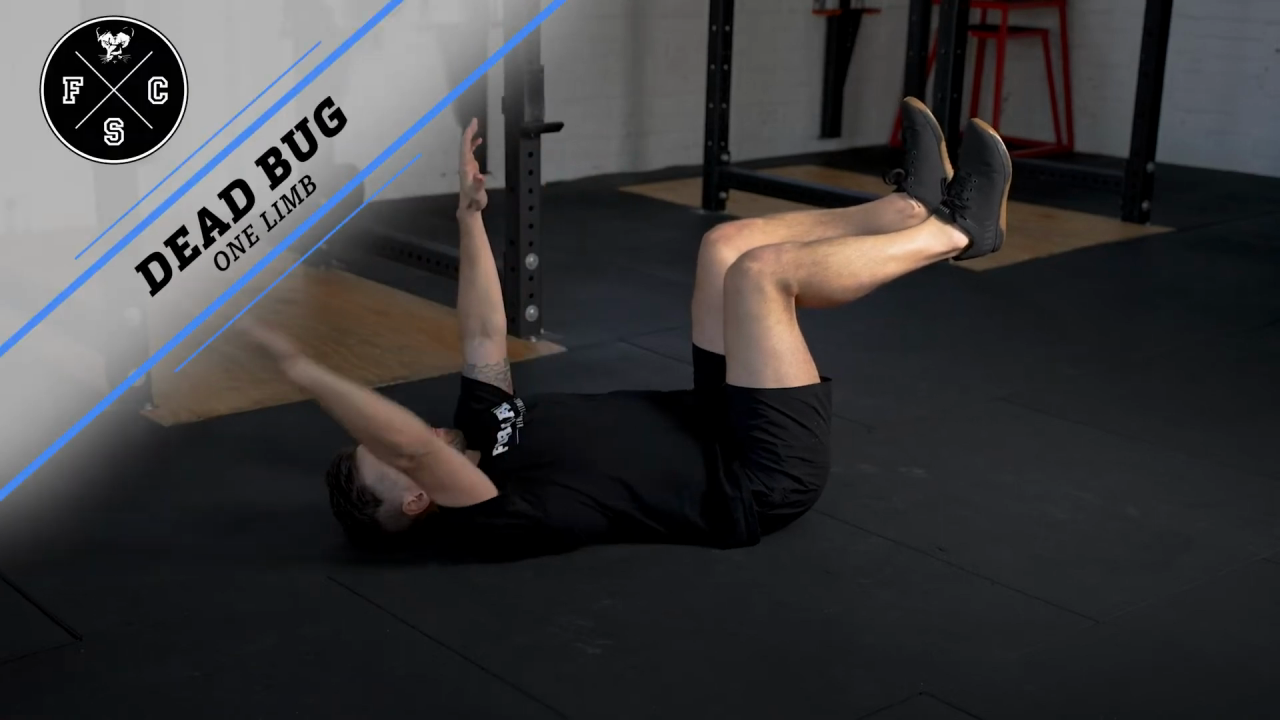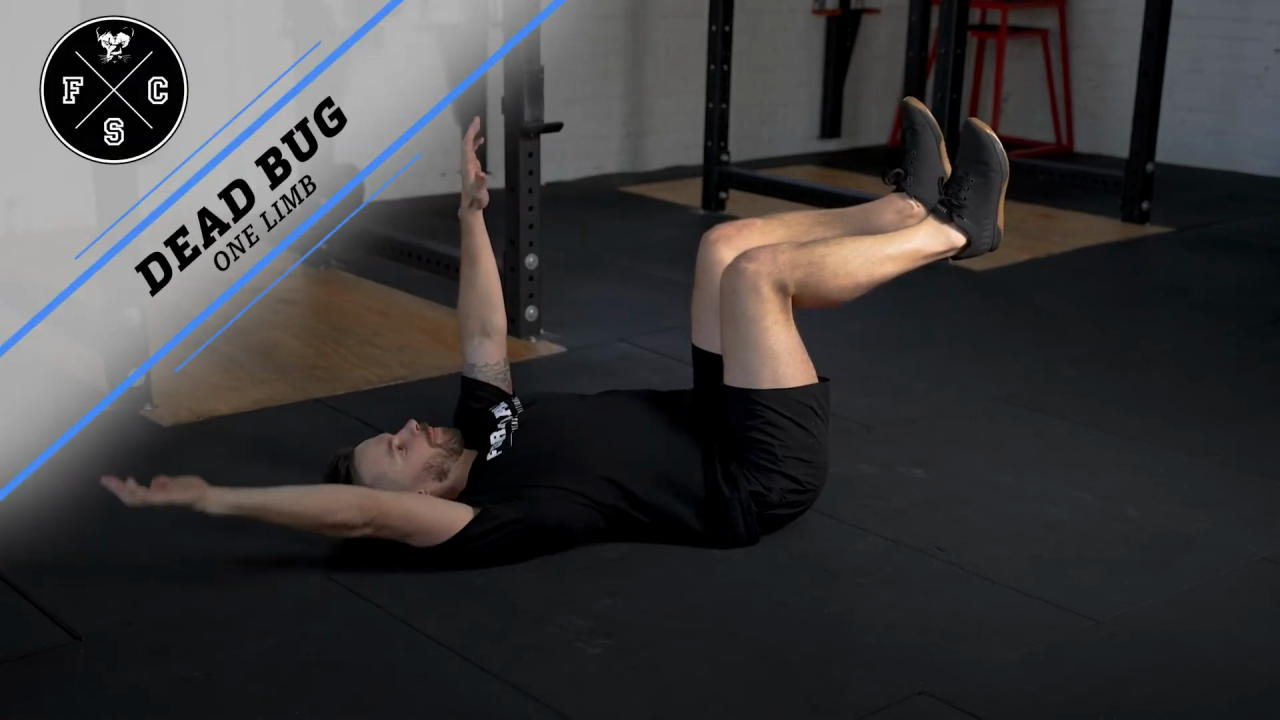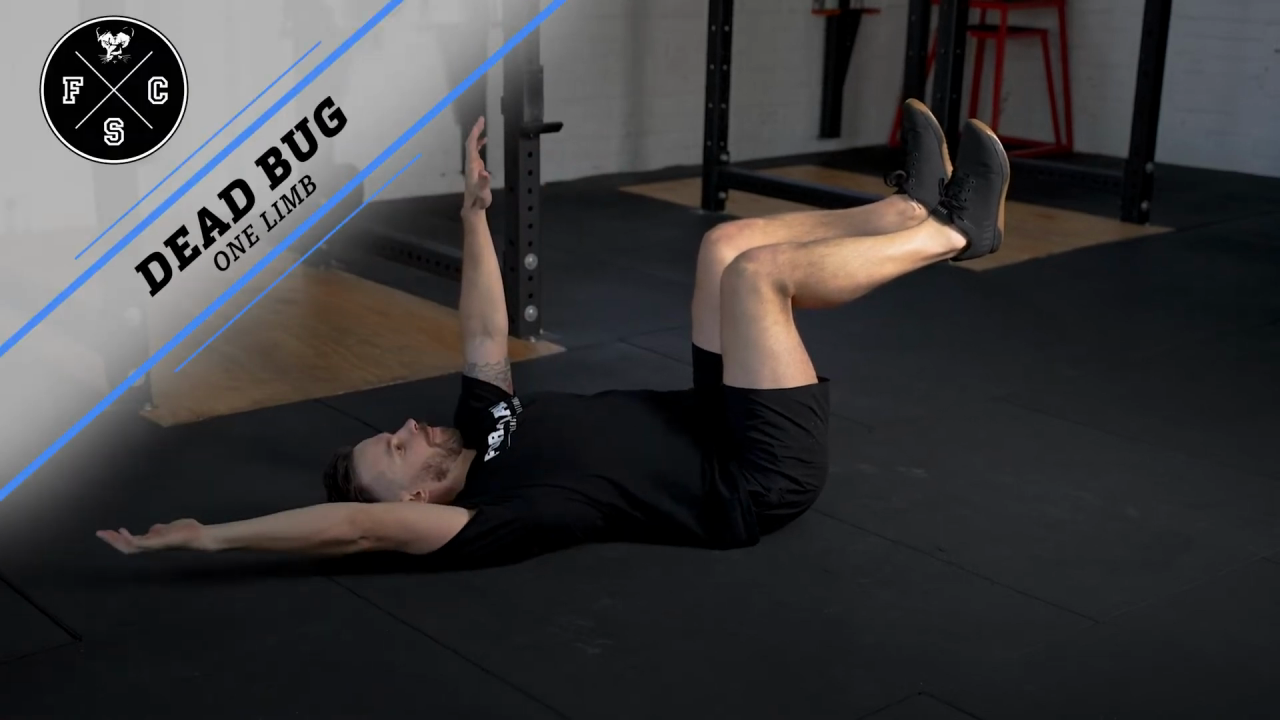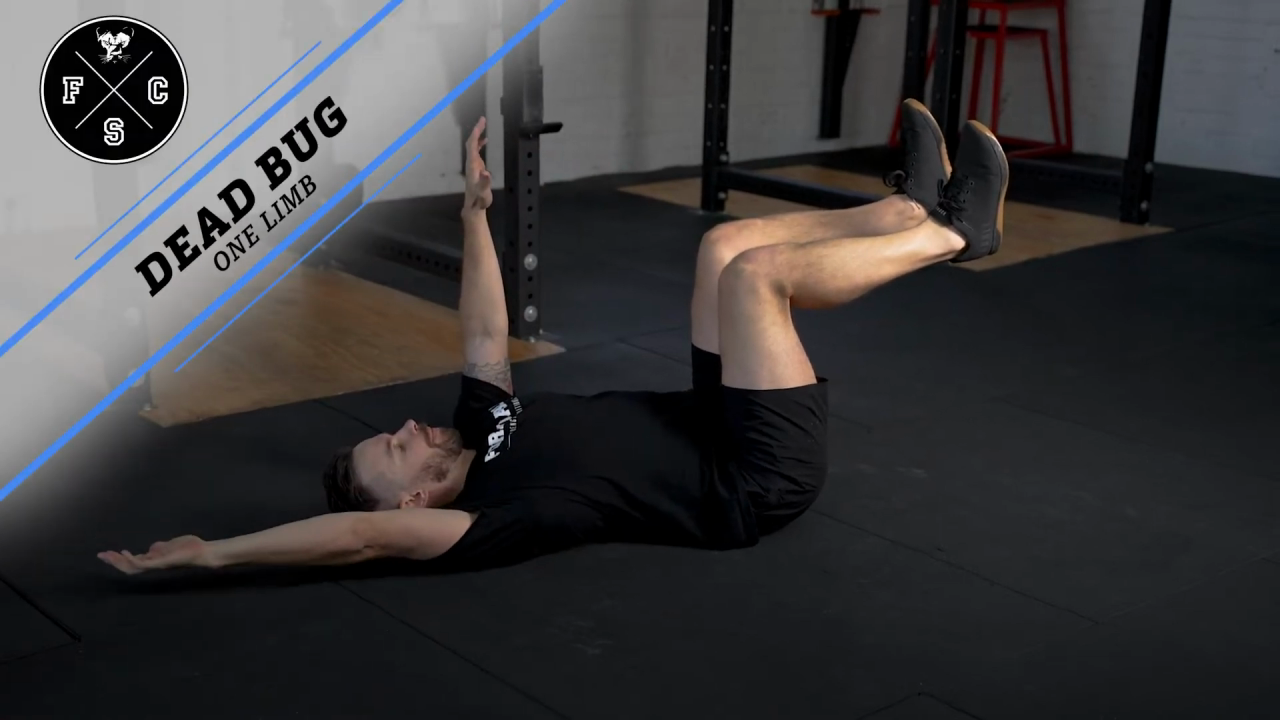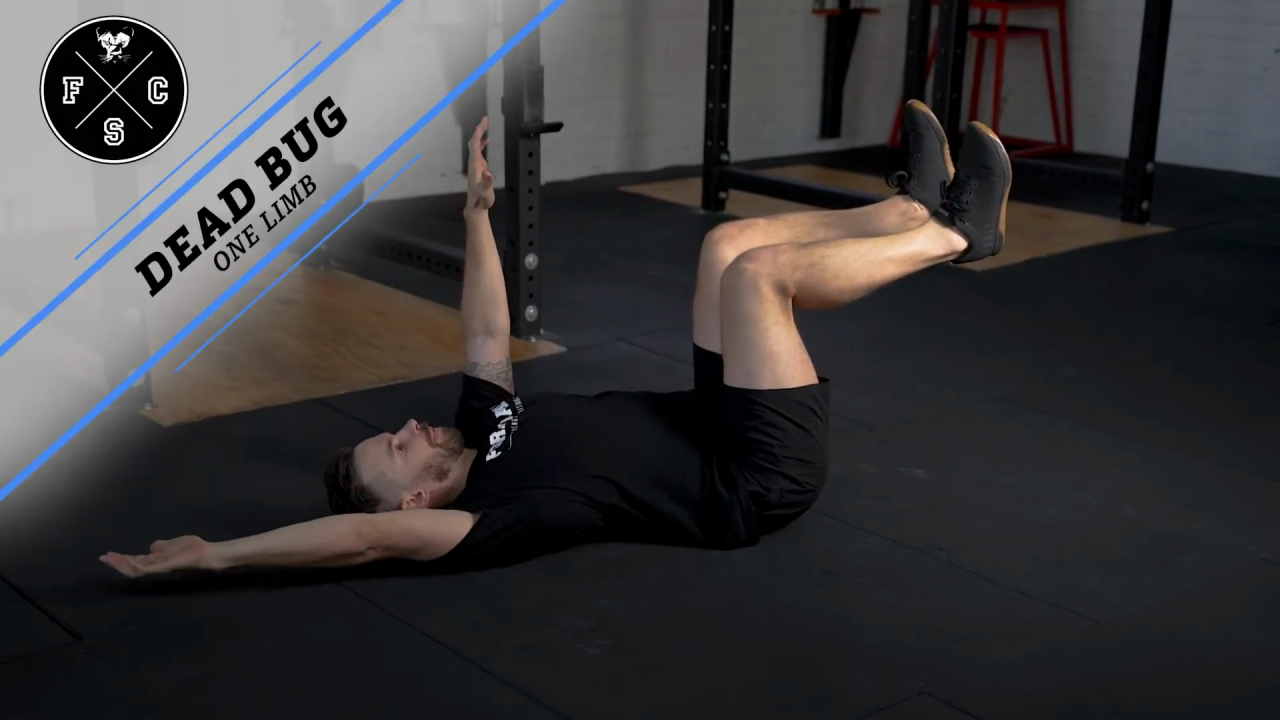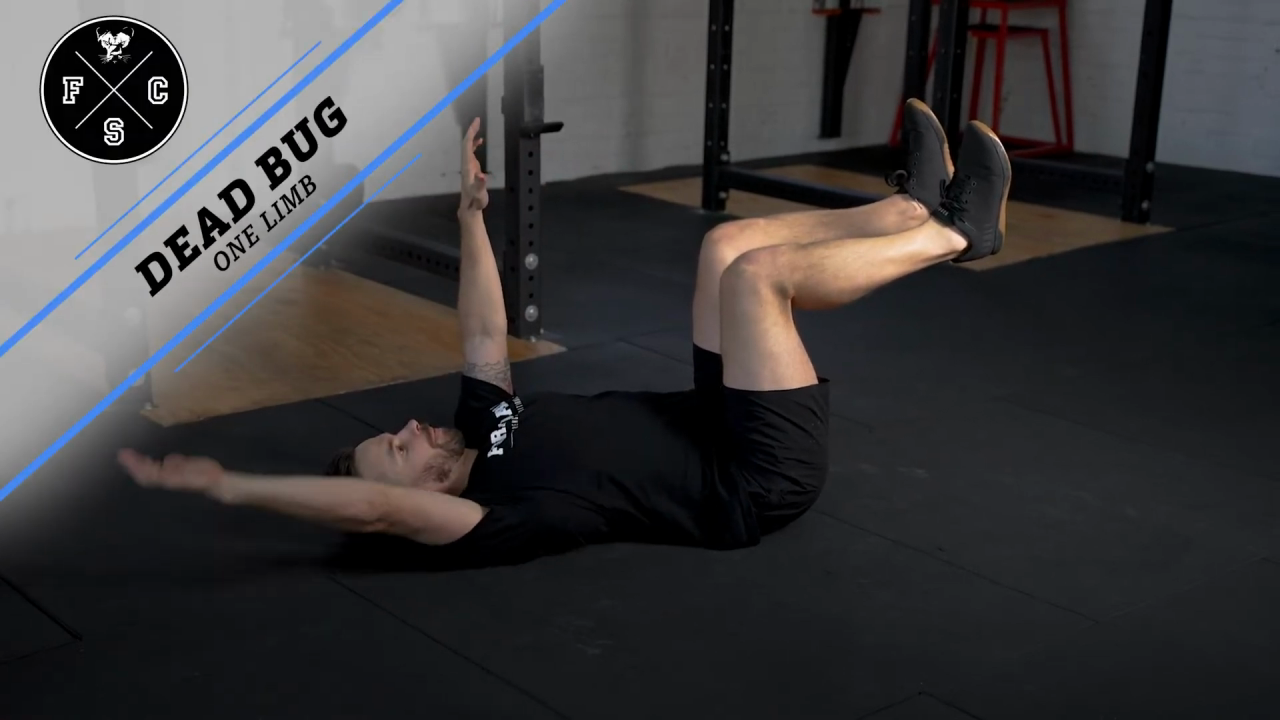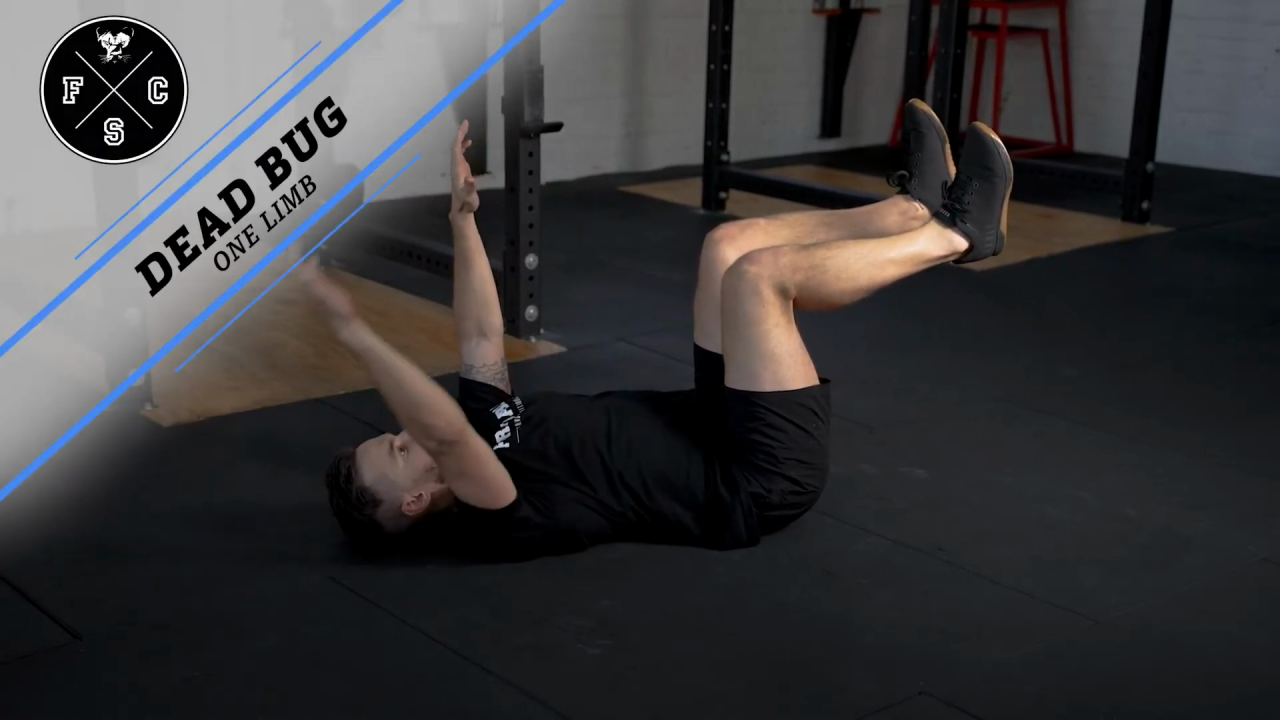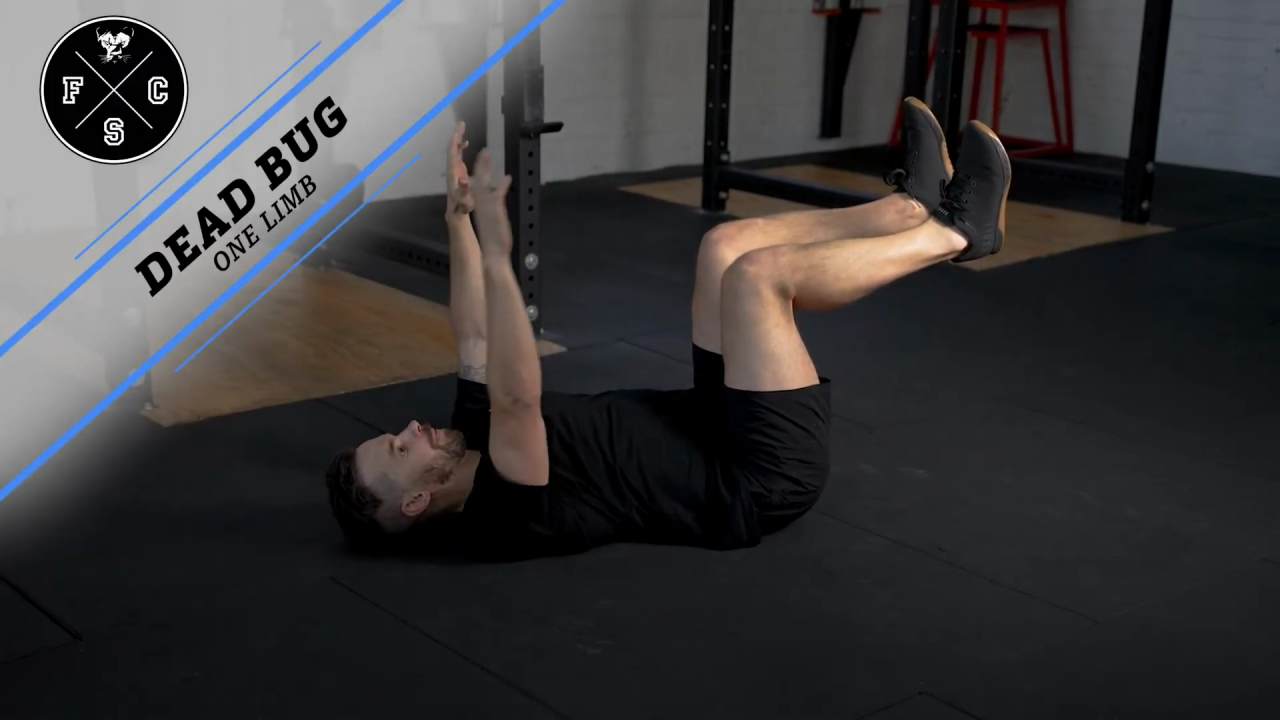
dt=0.4s
person 1, frame 1
left shoulder: (484, 427)
right shoulder: (495, 524)
left elbow: (484, 336)
right elbow: (414, 449)
left wrist: (470, 214)
right wrist: (303, 369)
left hip: (715, 431)
right hip: (758, 479)
left knee: (729, 244)
right knee: (760, 271)
left ankle: (915, 206)
right ankle: (959, 232)
person 1, frame 2
left shoulder: (481, 430)
right shoulder: (495, 513)
left elbow: (484, 335)
right elbow: (361, 513)
left wrist: (470, 212)
right wrist: (217, 496)
left hip: (718, 429)
right hip: (760, 479)
left knee: (727, 244)
right knee: (758, 270)
left ankle: (911, 207)
right ankle: (953, 231)
person 1, frame 3
left shoulder: (482, 430)
right shoulder: (496, 515)
left elbow: (485, 336)
right elbow: (358, 527)
left wrist: (473, 210)
right wrist: (210, 535)
left hip: (713, 428)
right hip: (760, 479)
left knee: (727, 244)
right knee: (757, 271)
left ankle: (916, 208)
right ankle: (956, 233)
person 1, frame 4
left shoulder: (483, 425)
right shoulder: (489, 518)
left elbow: (487, 335)
right elbow: (365, 536)
left wrist: (475, 211)
right wrist: (213, 550)
left hip: (714, 427)
right hip: (759, 477)
left knee: (726, 243)
right knee: (755, 270)
left ankle: (912, 207)
right ankle: (952, 233)
person 1, frame 5
left shoulder: (481, 429)
right shoulder: (498, 515)
left elbow: (488, 337)
right elbow: (369, 539)
left wrist: (476, 211)
right wrist: (212, 551)
left hip: (716, 429)
right hip: (759, 480)
left knee: (729, 244)
right knee: (757, 271)
left ankle: (915, 208)
right ankle: (954, 235)
person 1, frame 6
left shoulder: (481, 427)
right shoulder: (492, 511)
left elbow: (489, 334)
right elbow: (383, 509)
left wrist: (471, 213)
right wrist: (232, 484)
left hip: (710, 429)
right hip: (761, 479)
left knee: (731, 242)
right knee: (758, 269)
left ankle: (915, 205)
right ankle: (954, 233)
person 1, frame 7
left shoulder: (486, 423)
right shoulder: (494, 522)
left elbow: (481, 339)
right elbow: (446, 432)
left wrist: (462, 215)
right wrist: (355, 333)
left hip: (717, 430)
right hip: (759, 479)
left knee: (731, 244)
right knee: (759, 270)
left ankle: (919, 208)
right ankle: (958, 234)
person 1, frame 8
left shoulder: (475, 437)
right shoulder: (500, 516)
left elbow: (479, 340)
right elbow: (518, 401)
left wrist: (458, 218)
right wrist: (498, 259)
left hip: (715, 427)
right hip: (759, 479)
left knee: (728, 245)
right knee: (760, 272)
left ankle: (915, 208)
right ankle: (955, 233)
